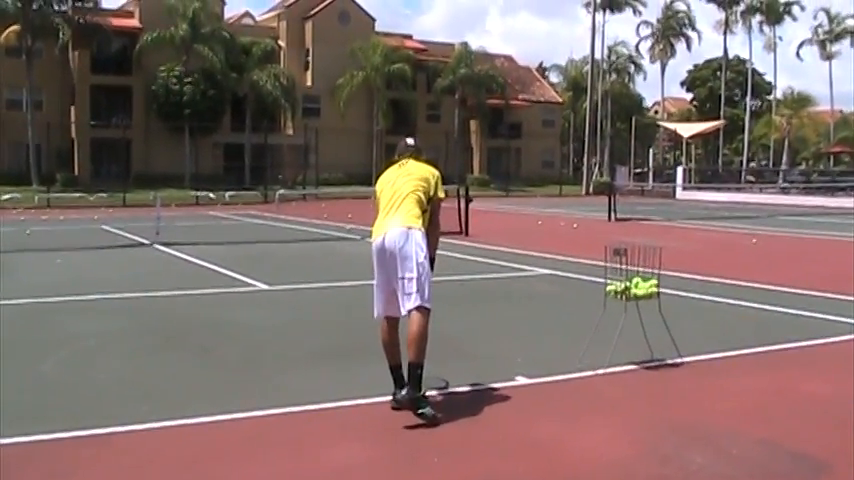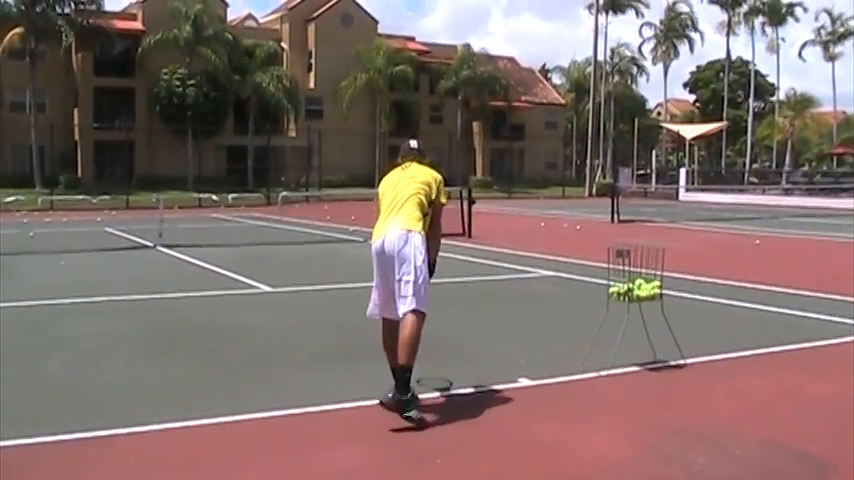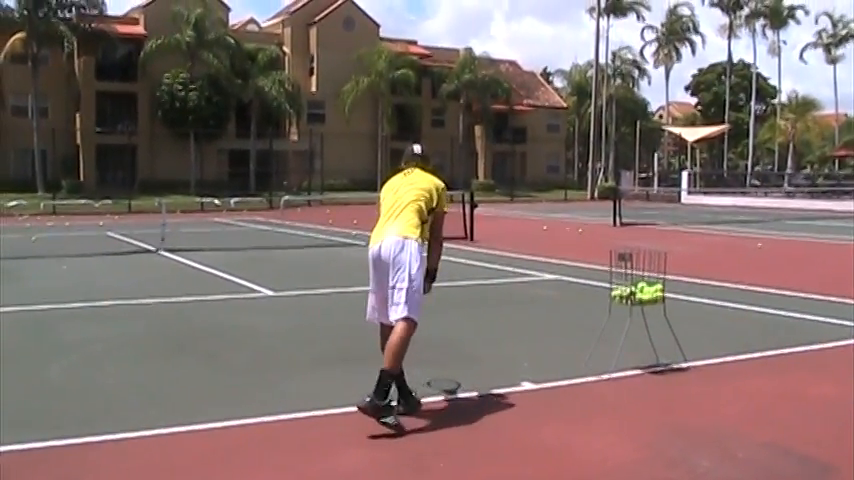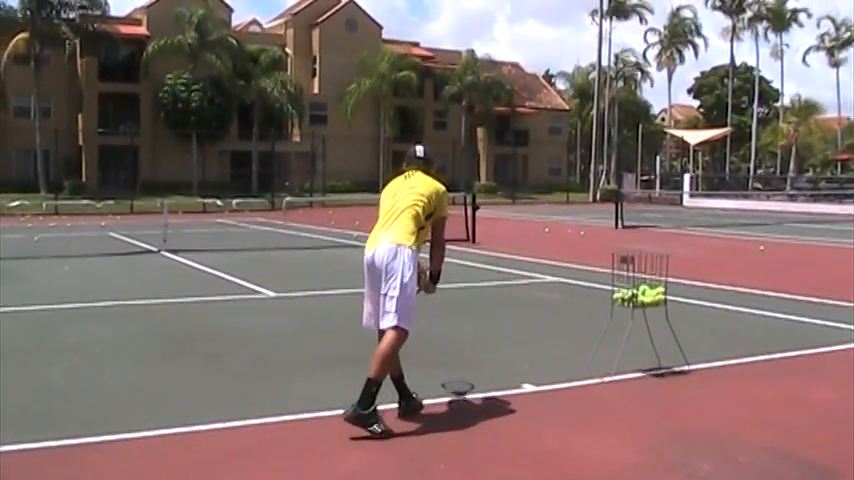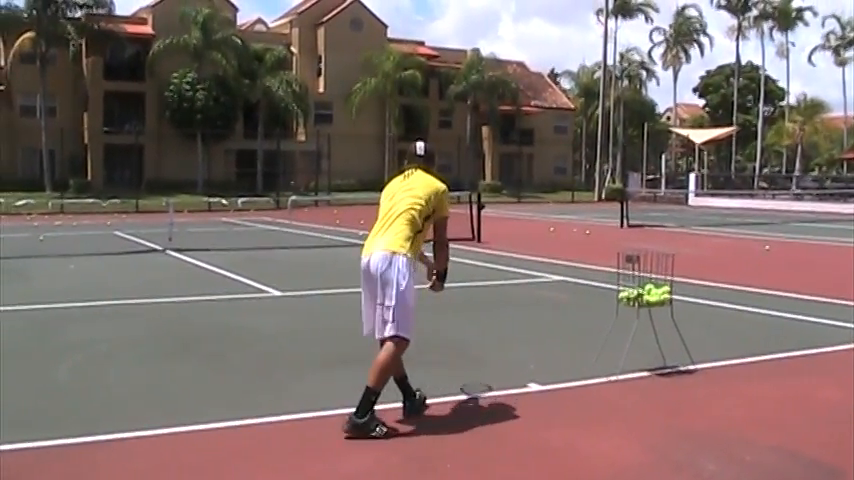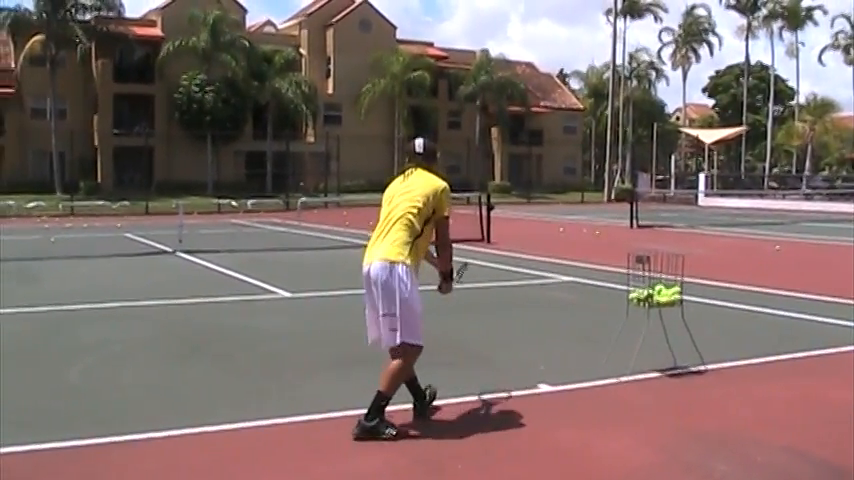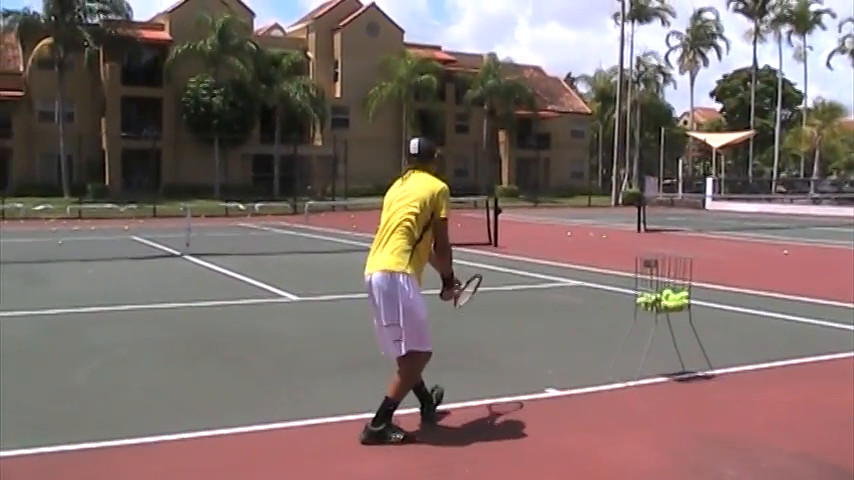
dt=0.2s
person 1, frame 1
left shoulder: (385, 177)
right shoulder: (430, 172)
right elbow: (433, 224)
right wrist: (430, 260)
left hip: (379, 237)
right hip: (407, 233)
left knee: (390, 316)
right knee: (418, 310)
left ankle: (401, 389)
right ankle: (413, 391)
person 1, frame 2
left shoulder: (388, 178)
right shoulder: (433, 176)
right elbow: (435, 228)
right wrist: (430, 265)
left hip: (379, 239)
right hip: (407, 236)
left knee: (390, 318)
right knee: (413, 313)
left ankle: (401, 391)
right ankle: (400, 392)
person 1, frame 3
left shoulder: (390, 183)
right shoulder: (435, 184)
right elbow: (435, 237)
left wrist: (421, 271)
right wrist: (431, 274)
left hip: (377, 244)
right hip: (404, 243)
left knee: (388, 324)
right knee: (405, 321)
left ankle: (405, 395)
right ankle: (378, 397)
person 1, frame 4
left shoulder: (392, 185)
right shoulder: (437, 188)
right elbow: (437, 241)
left wrist: (417, 269)
right wrist: (434, 276)
left hip: (373, 249)
right hip: (397, 251)
left knee: (387, 329)
right knee: (396, 330)
left ankle: (406, 399)
right ankle: (363, 407)
person 1, frame 5
left shoulder: (393, 184)
right shoulder: (437, 187)
right elbow: (440, 241)
left wrist: (427, 263)
right wrist: (441, 274)
left hip: (370, 255)
right hip: (392, 258)
left knee: (389, 336)
right knee: (397, 339)
left ankle: (411, 398)
right ankle: (361, 415)
person 1, frame 6
left shoulder: (396, 184)
right shoulder: (438, 186)
right elbow: (442, 241)
left wrist: (436, 264)
right wrist: (447, 275)
left hip: (372, 262)
right hip: (395, 265)
left knee: (400, 342)
right knee: (409, 346)
left ankle: (421, 399)
right ankle: (371, 420)
person 1, frame 7
left shoulder: (397, 186)
right shoulder: (437, 187)
right elbow: (441, 245)
left wrist: (444, 274)
right wrist: (448, 281)
left hip: (375, 271)
right hip: (396, 274)
left knee: (408, 348)
right knee: (418, 352)
left ankle: (427, 403)
right ankle: (378, 425)
